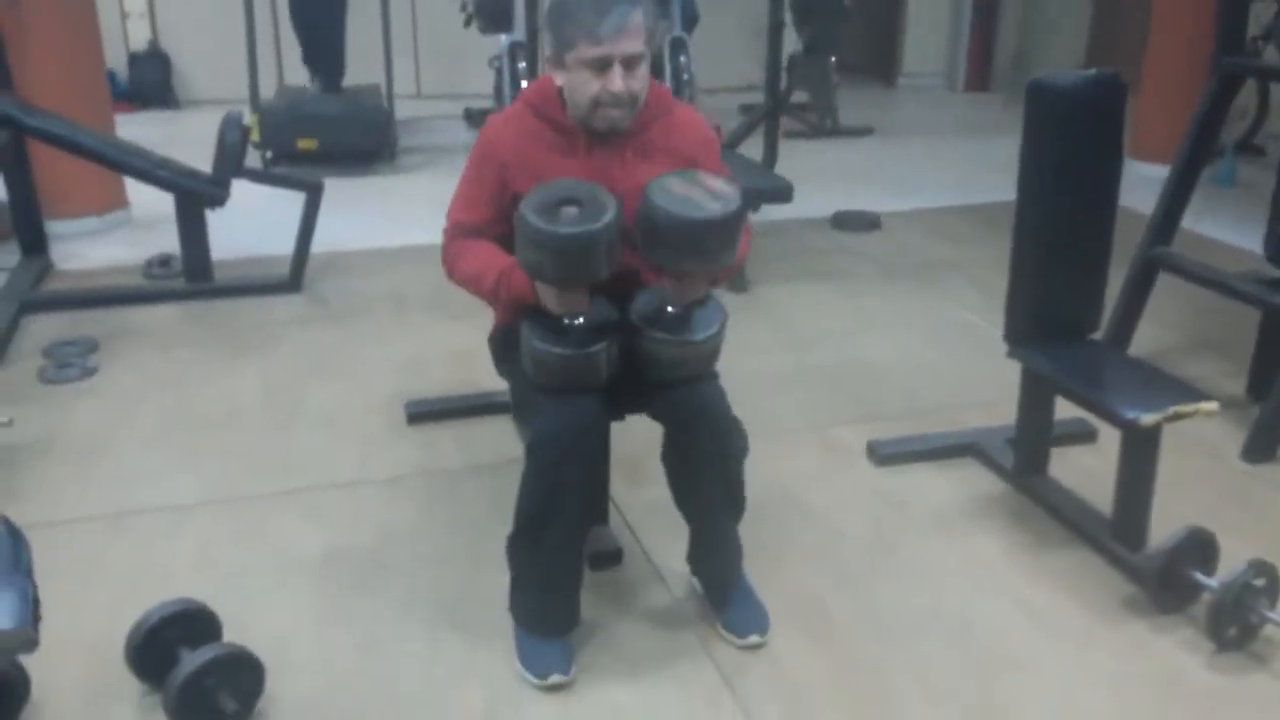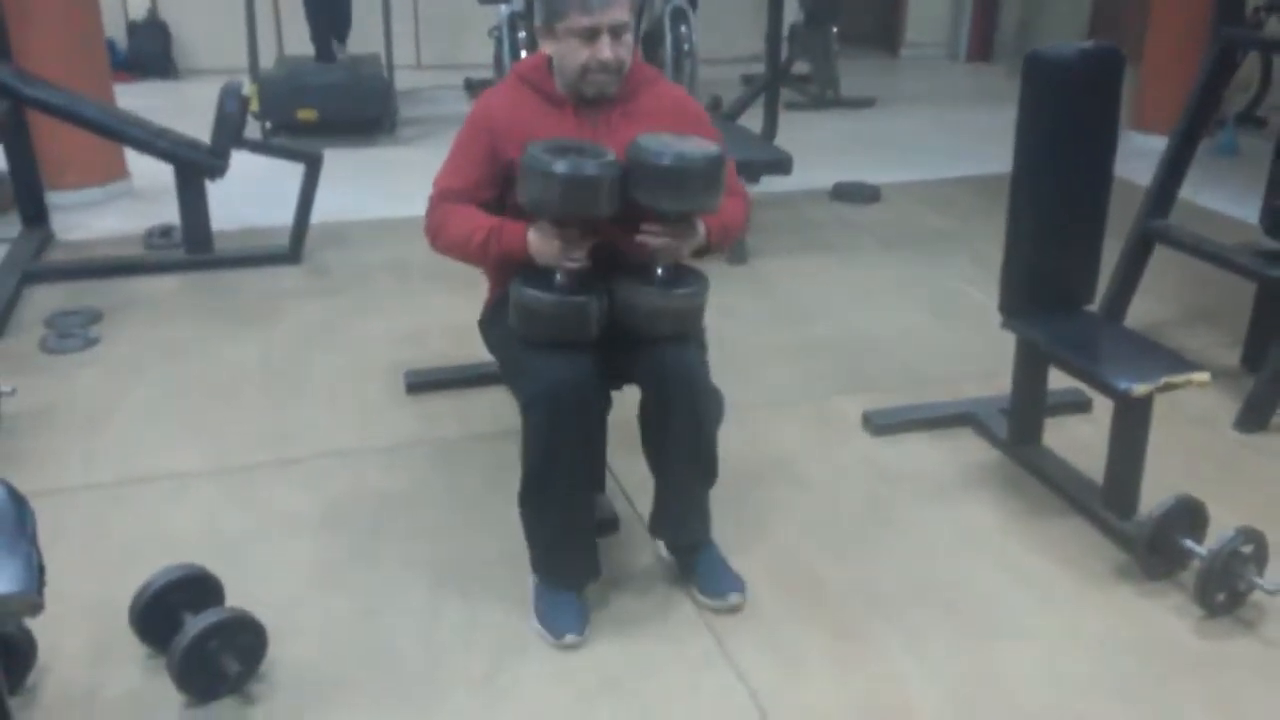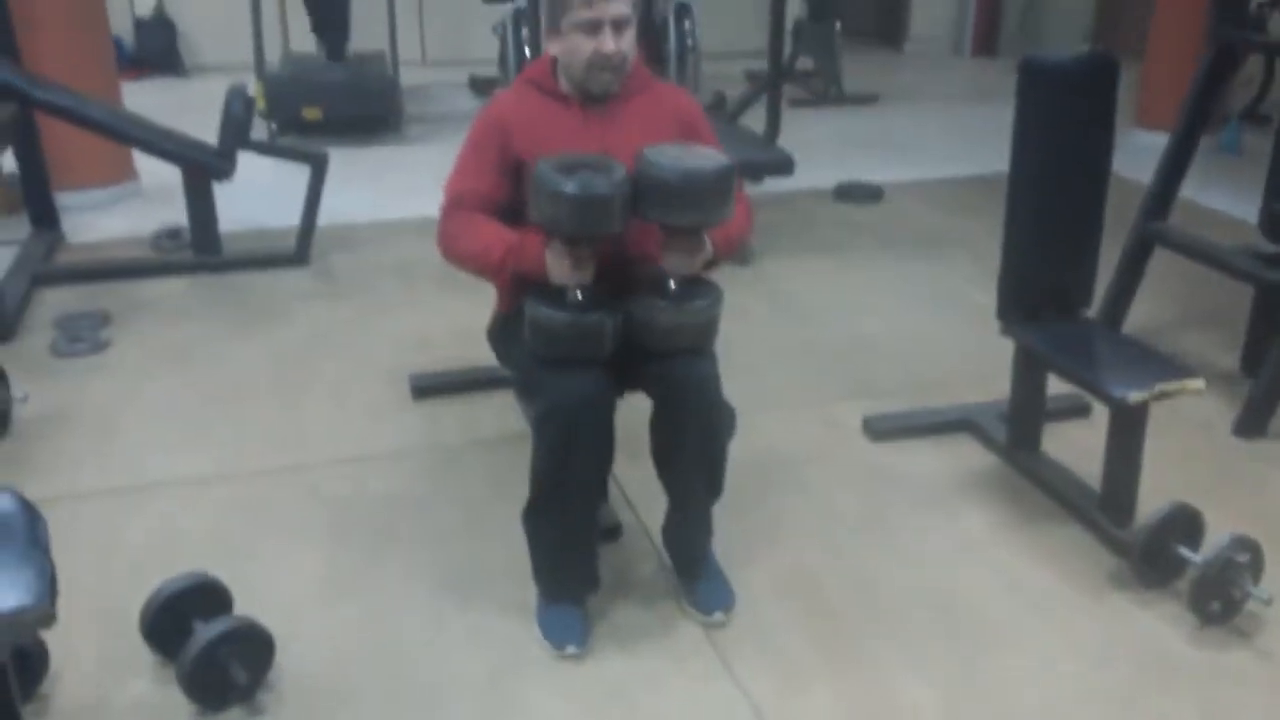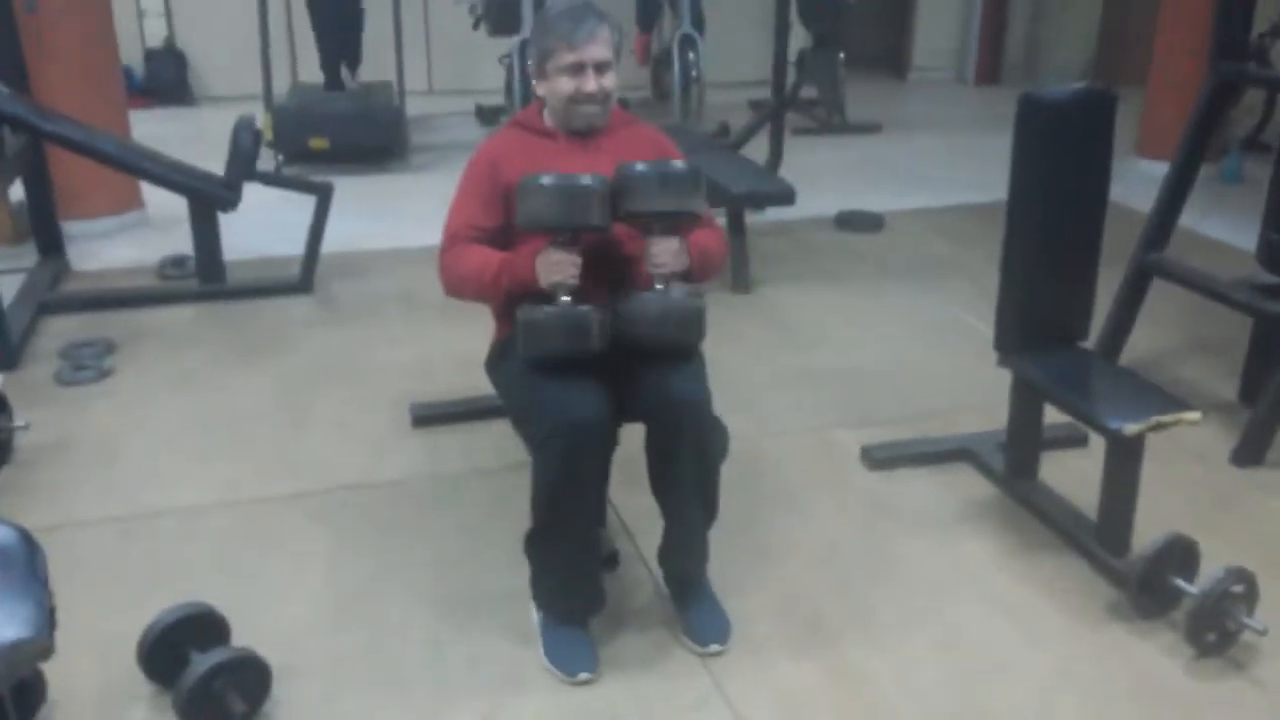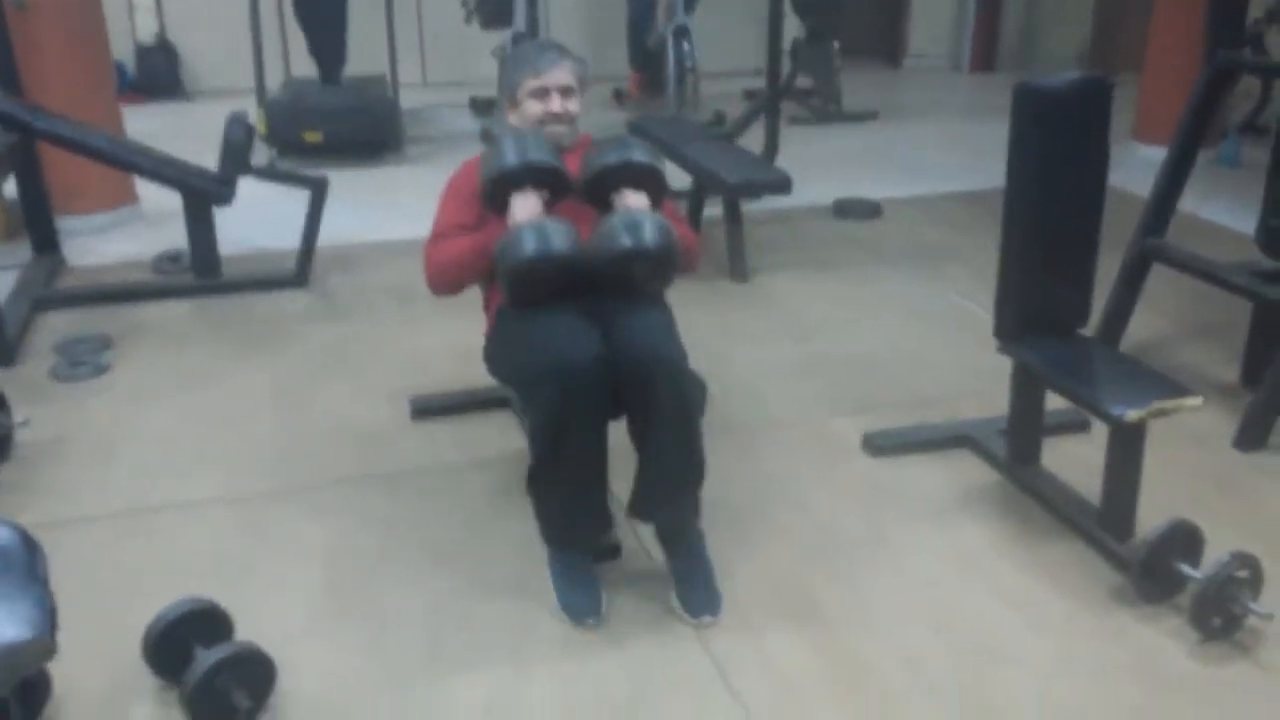
dt=0.5s
person 1, frame 1
left shoulder: (685, 131)
right shoulder: (509, 137)
right elbow: (463, 242)
left wrist: (705, 269)
right wrist: (527, 285)
left knee: (706, 419)
right knee: (567, 433)
left ankle: (721, 573)
right ankle: (540, 613)
person 1, frame 2
left shoulder: (672, 105)
right shoulder: (503, 109)
left elbow: (731, 201)
right elbow: (445, 215)
left wrist: (700, 232)
right wrist: (523, 240)
left knee: (684, 377)
right knee: (561, 387)
left ankle: (689, 539)
right ankle: (559, 569)
person 1, frame 3
left shoulder: (672, 108)
right shoulder: (511, 113)
left elbow: (732, 204)
right elbow: (459, 223)
left wrist: (704, 244)
right wrist: (538, 257)
left knee: (696, 387)
right knee: (574, 399)
left ankle: (692, 547)
right ankle: (560, 580)
person 1, frame 4
left shoulder: (651, 146)
right shoulder: (502, 154)
left elbow: (710, 240)
right elbow: (456, 265)
left wrist: (684, 256)
right wrist: (530, 268)
left knee: (687, 407)
right knee: (577, 423)
left ankle: (688, 573)
right ankle: (562, 602)
person 1, frame 5
right shoulder: (480, 174)
left elbow: (687, 247)
right elbow: (440, 270)
right wrist: (507, 232)
left hip: (619, 292)
right hip: (533, 305)
left knee: (661, 364)
right knee: (572, 365)
left ankle: (680, 531)
right ankle: (569, 545)
